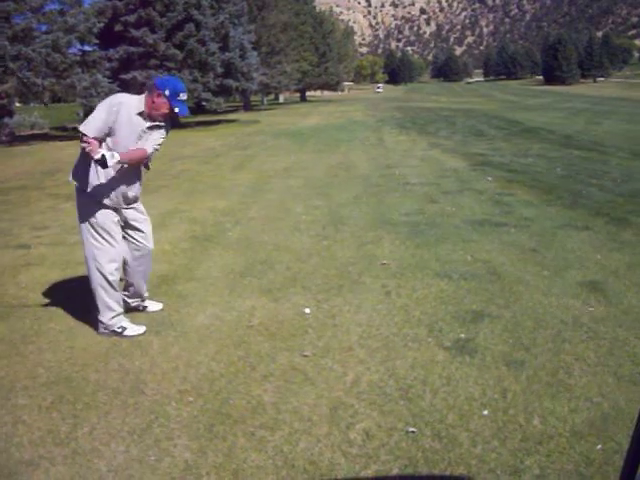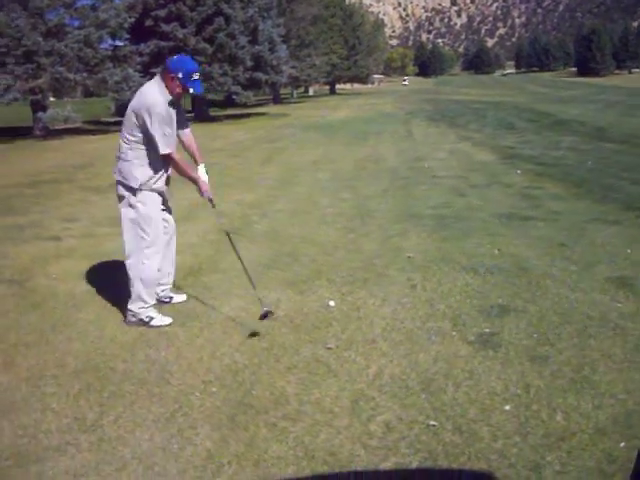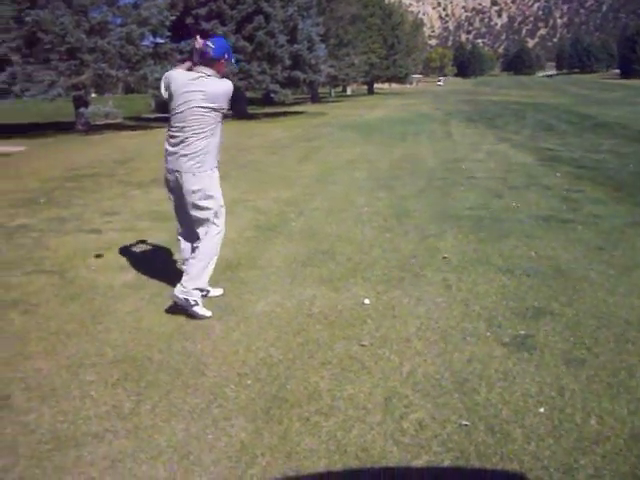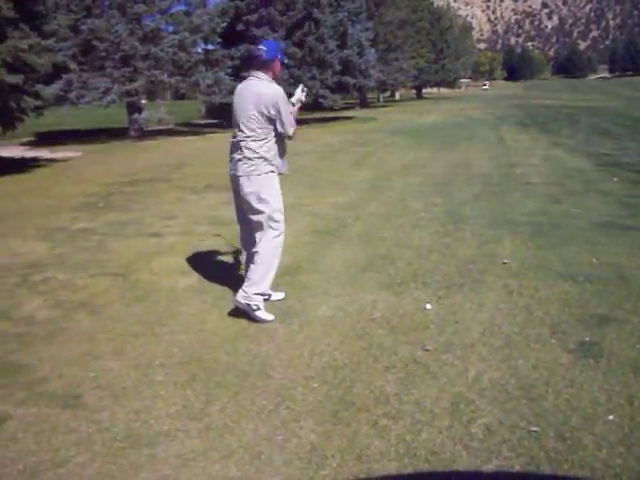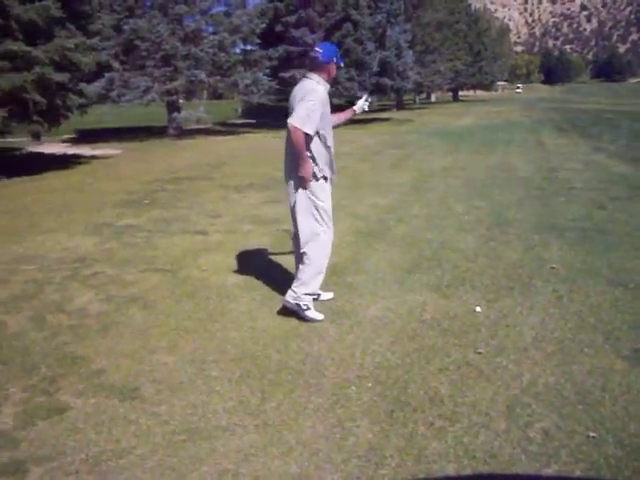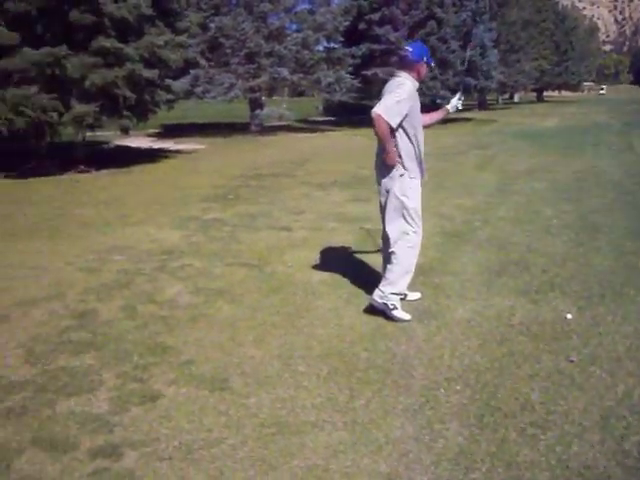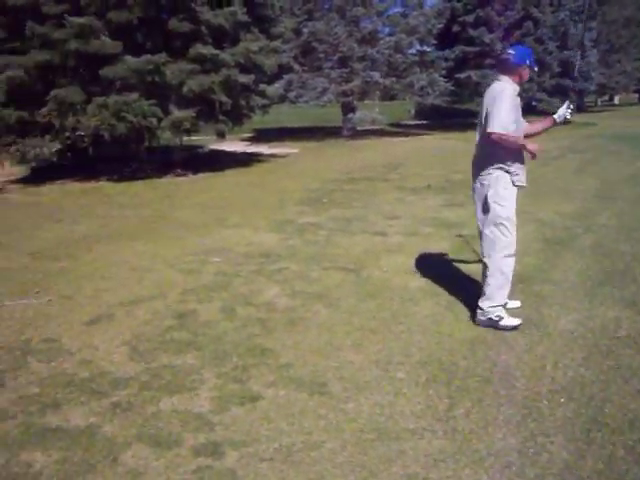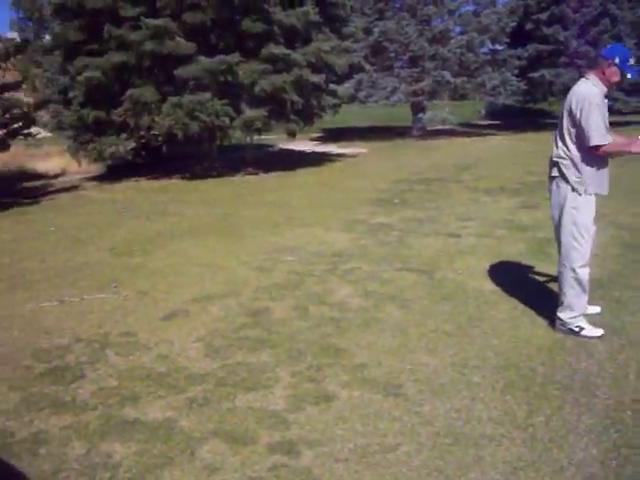
dt=0.5s
person 1, frame 1
left shoulder: (160, 127)
right shoulder: (119, 104)
left elbow: (141, 153)
right elbow: (87, 135)
left wrist: (110, 154)
right wrist: (95, 150)
left hip: (128, 196)
right hip: (95, 193)
left knee: (142, 247)
right knee: (108, 257)
left ankle: (133, 298)
right ankle: (110, 319)
person 1, frame 2
left shoulder: (166, 96)
right shoulder: (155, 104)
left elbow: (180, 134)
right elbow: (170, 155)
left wrist: (200, 165)
right wrist: (197, 181)
left hip: (152, 179)
right hip: (138, 181)
left knee: (164, 233)
right knee: (149, 243)
left ankle: (159, 290)
right ankle: (140, 309)
person 1, frame 3
left shoulder: (177, 79)
right shoulder: (224, 88)
left wrist: (195, 59)
right wrist: (201, 59)
left hip: (173, 167)
right hip: (199, 170)
left knee: (189, 229)
right knee: (212, 228)
left ankle: (195, 283)
right ankle: (188, 290)
person 1, frame 4
left shoulder: (243, 88)
right shoulder: (273, 92)
right elbow: (288, 132)
left wrist: (291, 102)
right wrist: (294, 107)
left hip: (240, 170)
right hip: (260, 172)
left knee: (251, 233)
right knee: (271, 232)
left ankle: (257, 287)
right ankle: (250, 295)
person 1, frame 5
left shoulder: (305, 87)
right shoulder: (316, 91)
right elbow: (295, 127)
left wrist: (354, 110)
right wrist: (303, 163)
left hip: (306, 173)
right hip: (311, 175)
left knee: (307, 232)
right knee: (319, 233)
left ankle: (307, 287)
right ankle: (299, 295)
person 1, frame 6
left shoulder: (400, 86)
right shoulder: (404, 88)
left elbow: (417, 121)
right elbow: (378, 115)
left wrist: (447, 109)
right wrist: (389, 150)
left hip: (400, 173)
right hip: (401, 173)
left knee: (396, 231)
right knee: (408, 233)
left ankle: (393, 287)
right ankle: (387, 294)
person 1, frame 7
left shoulder: (503, 91)
right shoulder: (504, 93)
left elbow: (519, 128)
right elbow: (497, 134)
left wrist: (554, 119)
right wrist: (526, 145)
left hip: (497, 177)
right hip: (497, 178)
left knee: (497, 240)
right knee: (501, 243)
left ankle: (494, 296)
right ankle: (490, 309)
person 1, frame 8
left shoulder: (589, 90)
right shoulder: (590, 95)
left elbow: (599, 137)
right elbow: (601, 147)
left hip: (579, 183)
right hip: (575, 185)
left knee: (581, 247)
right knee: (576, 251)
left ankle: (576, 302)
right ankle: (571, 317)
